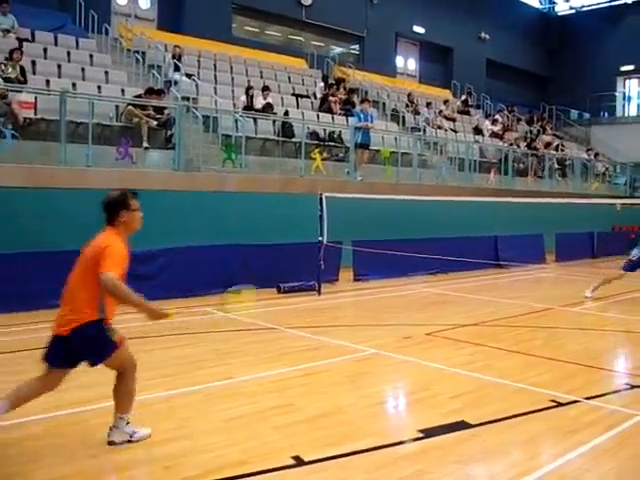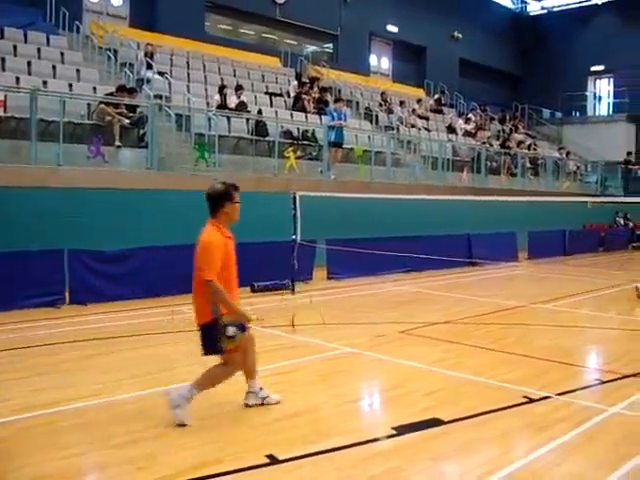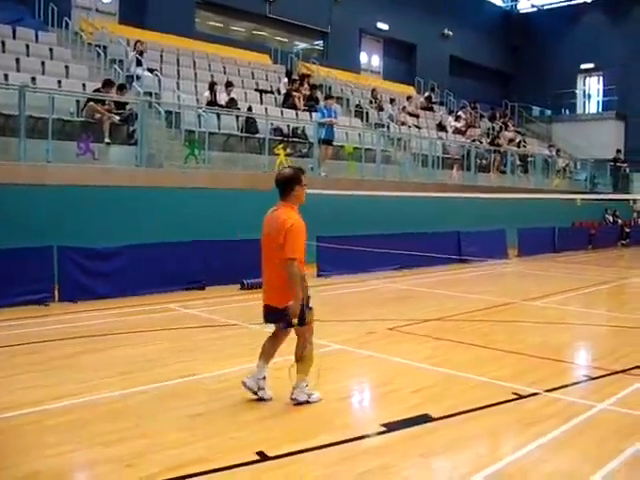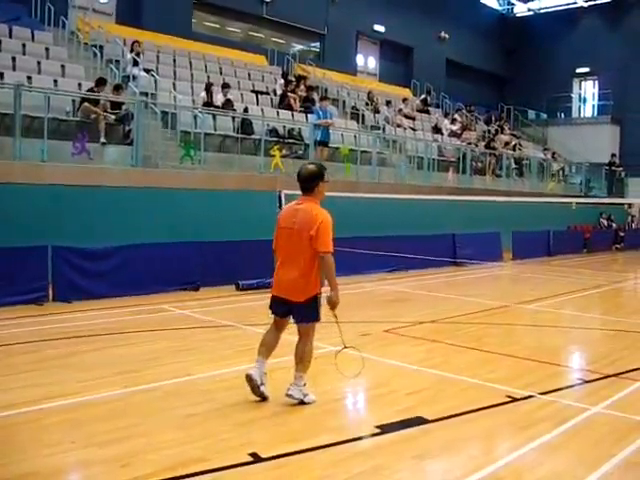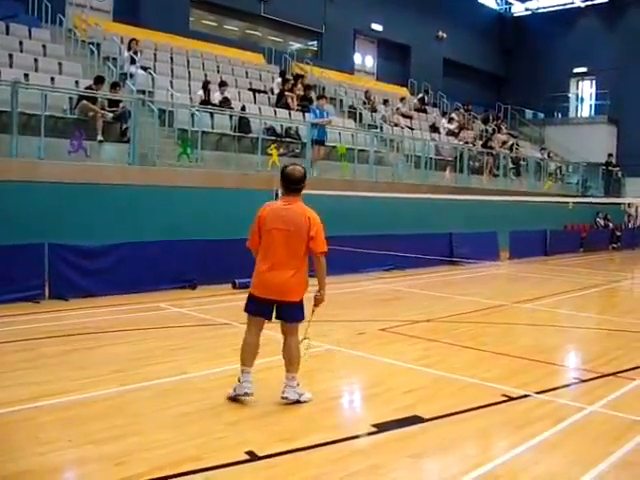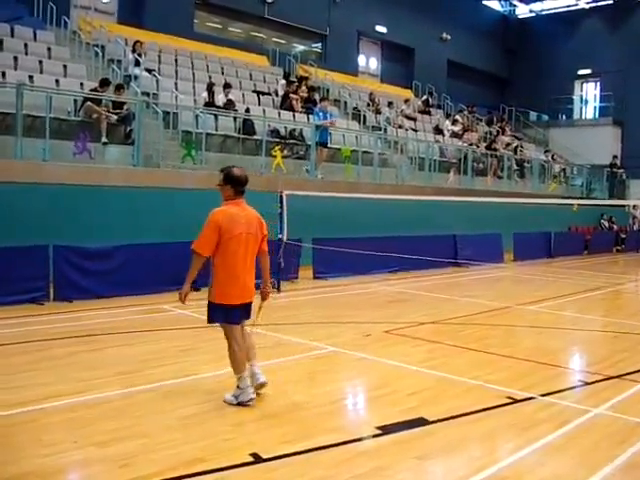
dt=0.5s
person 1, frame 1
left shoulder: (102, 241)
right shoulder: (115, 244)
right elbow: (108, 282)
left wrist: (127, 303)
right wrist: (144, 306)
left hip: (70, 320)
right hip: (88, 322)
left knee: (50, 379)
right knee: (127, 366)
right ankle: (121, 429)
person 1, frame 2
left shoulder: (220, 234)
right shoulder: (213, 239)
right elbow: (210, 282)
right wrist: (235, 309)
left hip: (224, 310)
right hip: (217, 313)
left knee: (247, 343)
right knee: (232, 363)
left ankle: (254, 393)
right ankle: (182, 396)
person 1, frame 3
left shoulder: (272, 215)
right shoulder: (293, 221)
right elbow: (292, 262)
right wrist: (297, 298)
left hip: (272, 291)
right hip: (289, 293)
left knee: (279, 333)
right knee: (305, 336)
left ankle: (257, 378)
right ankle: (301, 389)
person 1, frame 4
left shoulder: (285, 211)
right shoulder: (320, 216)
left elbow: (277, 249)
right elbow: (325, 256)
right wrist: (334, 290)
left hip: (281, 284)
right hip: (305, 287)
left knee: (277, 326)
right knee: (306, 335)
left ankle: (258, 370)
right ankle: (298, 386)
person 1, frame 5
left shoulder: (265, 211)
right shoulder: (310, 217)
left elbow: (254, 248)
right elbow: (318, 256)
right wrist: (321, 288)
left hip: (262, 284)
right hip: (292, 287)
left knee: (253, 330)
right knee: (291, 335)
left ankle: (244, 383)
right ankle: (292, 387)
person 1, frame 6
left shoulder: (219, 216)
right shoulder: (256, 217)
left elbow: (201, 253)
right elbow: (264, 254)
left wrist: (188, 283)
right wrist: (266, 283)
left hip: (223, 291)
right hip: (246, 290)
left knee: (233, 336)
right knee: (241, 331)
left ankle: (244, 389)
right ankle: (256, 374)
